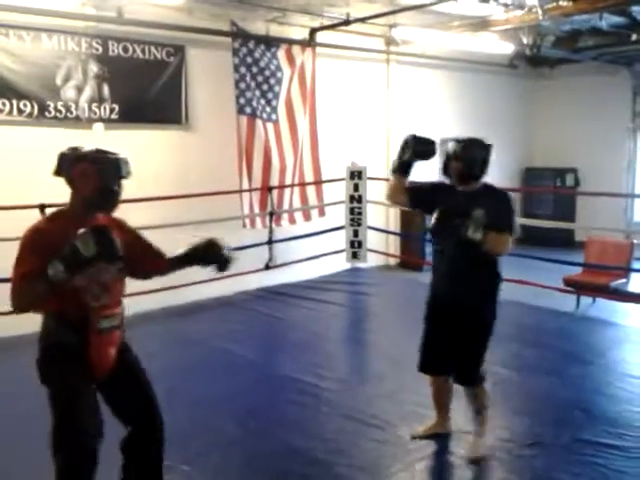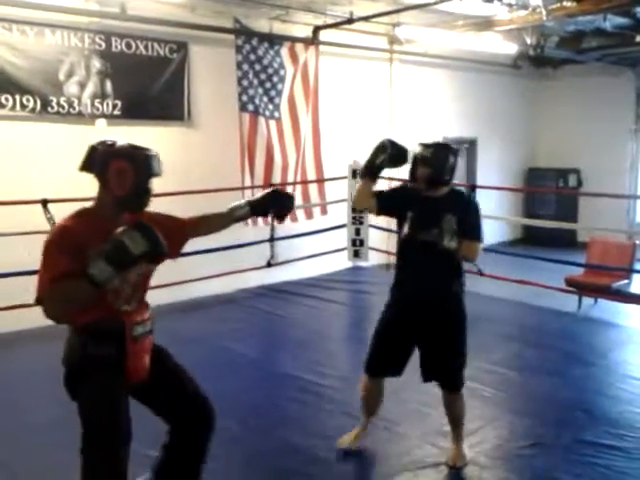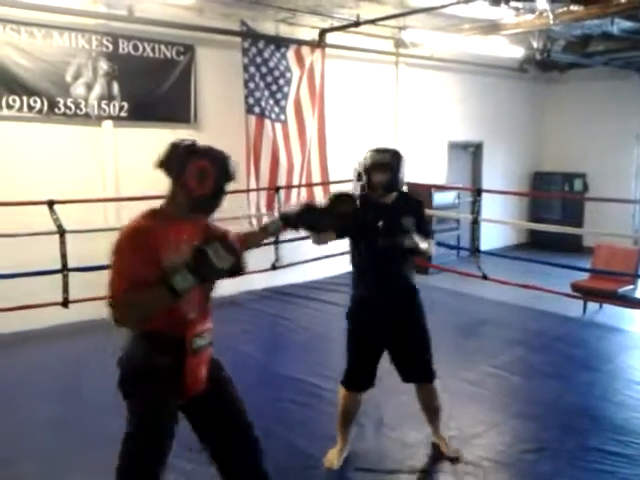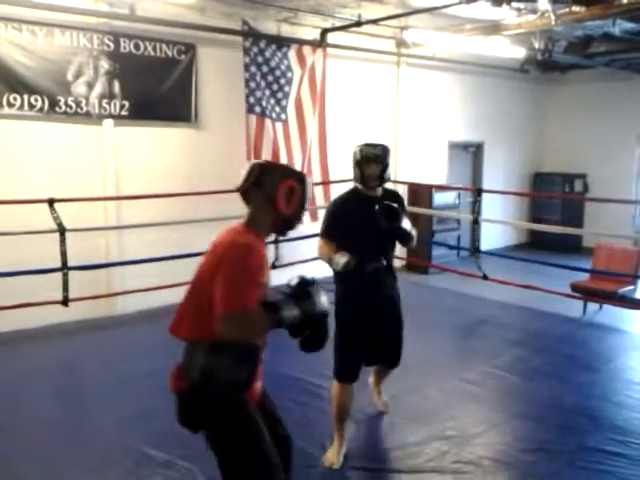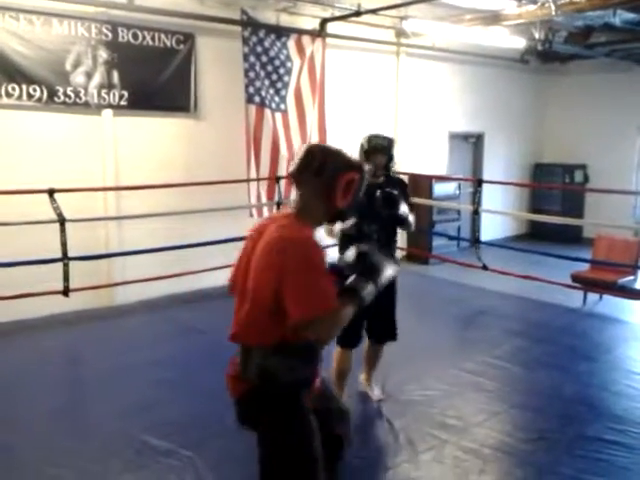
dt=0.3s
person 1, frame 1
left shoulder: (114, 227)
right shoulder: (44, 234)
left elbow: (151, 266)
right elbow: (21, 301)
left wrist: (193, 256)
right wrist: (64, 268)
left hip: (110, 342)
right hip: (68, 350)
left knee: (148, 426)
right knee: (80, 440)
person 1, frame 2
left shoulder: (140, 223)
right shoulder: (68, 235)
left elbow: (197, 227)
right elbow: (54, 307)
left wrist: (252, 206)
right wrist: (108, 266)
left hip: (139, 347)
right hip: (96, 358)
left knee: (197, 414)
person 1, frame 3
left shoulder: (200, 228)
right shoulder: (141, 236)
left elbow: (235, 244)
right elbow: (125, 313)
left wrist: (283, 222)
right wrist: (190, 274)
left hip: (196, 361)
right hip: (154, 365)
left knee: (240, 447)
person 1, frame 4
left shoulder: (238, 240)
right shoulder: (244, 248)
right elbow: (232, 327)
left wrist: (285, 306)
right wrist: (290, 310)
left hip: (231, 377)
right hip: (217, 385)
left knee: (279, 449)
person 1, frame 5
left shoulder: (269, 227)
right shoulder: (299, 244)
left elbow: (237, 285)
right elbow: (320, 329)
right wrist: (364, 283)
left hip: (275, 373)
right hip: (278, 385)
left knee: (334, 426)
person 2, frame 1
left shoulder: (496, 199)
right shoulder: (441, 192)
left elbow: (501, 246)
right elbow: (395, 195)
left wrist: (467, 227)
right wrist: (404, 162)
left hip: (476, 298)
right hip: (442, 293)
left knee: (466, 372)
right knee: (435, 365)
left ankle: (480, 428)
right ankle: (442, 420)
person 2, frame 2
left shoulder: (463, 204)
right shoulder: (405, 196)
left elbow: (472, 252)
right elbow: (361, 202)
left wrist: (440, 237)
right wrist: (373, 167)
left hip: (444, 304)
right hip: (405, 298)
left knee: (450, 380)
right knee: (376, 369)
left ankle: (458, 442)
right ankle: (363, 425)
person 2, frame 3
left shoulder: (411, 205)
right shoulder: (356, 208)
left elbow: (428, 246)
right elbow: (322, 235)
left wrist: (409, 239)
right wrist: (323, 220)
left hip: (405, 301)
right hip: (367, 304)
left knee: (423, 374)
right knee: (354, 381)
left ankle: (437, 434)
right ankle: (341, 442)
person 2, frame 4
left shoulder: (393, 199)
right shoulder: (342, 205)
left elbow: (410, 241)
right elbow: (325, 249)
left wrist: (400, 224)
right wrist: (347, 263)
left hip: (386, 291)
right hip: (352, 296)
left knee: (389, 356)
right knee: (345, 372)
left ankle: (376, 386)
right ankle: (339, 440)
person 2, frame 5
left shoulder: (396, 186)
left elbow: (409, 225)
right elbow: (330, 228)
left wrist: (400, 211)
right wrist: (349, 229)
left knee: (381, 335)
right knee: (347, 340)
left ankle: (367, 378)
right ankle: (337, 397)
